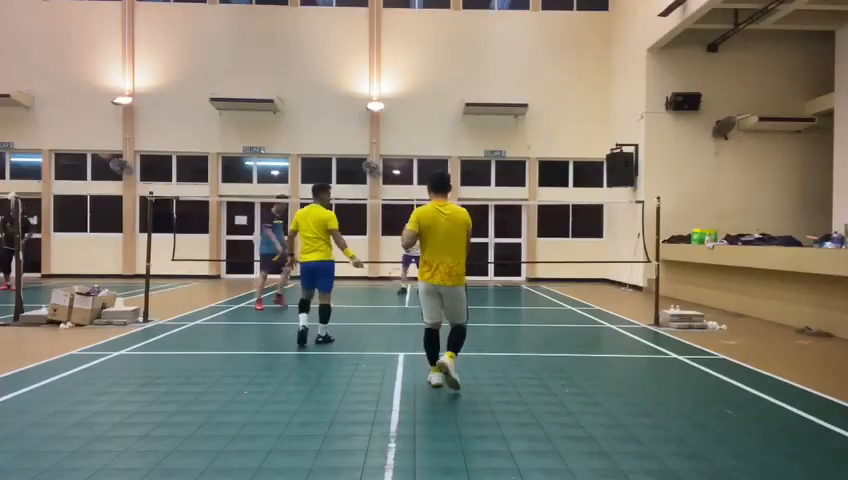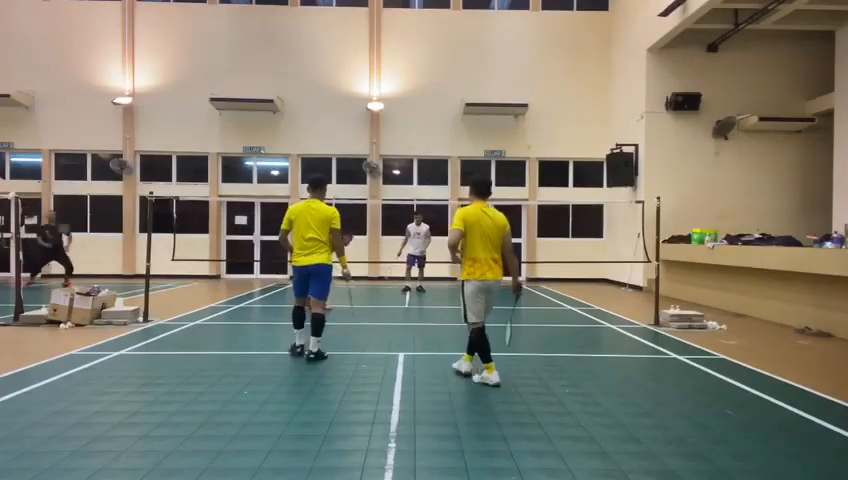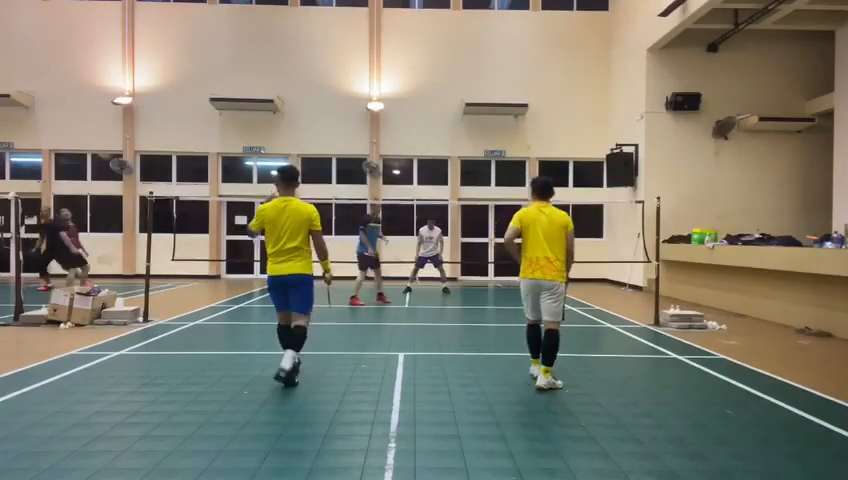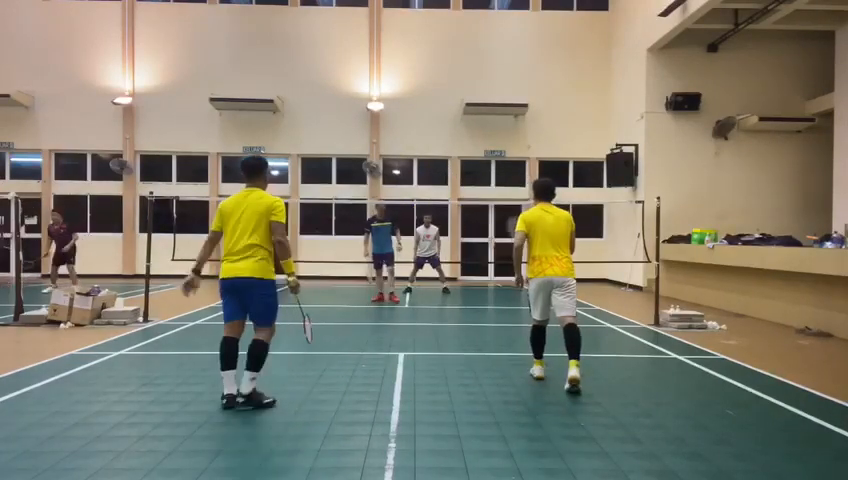
dt=1s
person 1, frame 1
left shoulder: (420, 213)
right shoulder: (463, 214)
left elbow: (406, 244)
right elbow: (467, 246)
left wrist: (407, 231)
left hip: (429, 279)
right hip: (455, 280)
left knee: (431, 326)
right knee: (459, 325)
left ankle: (435, 372)
right ankle: (448, 358)
person 1, frame 2
left shoulder: (464, 214)
right shoulder: (500, 217)
left elbow: (452, 242)
right elbow: (509, 252)
left wrist: (454, 255)
right wrist: (515, 279)
left hip: (473, 277)
right hip: (494, 277)
left knee: (475, 324)
right knee: (479, 322)
left ankle: (490, 371)
right ankle: (467, 361)
person 1, frame 3
left shoulder: (523, 214)
right shoulder: (563, 217)
left elbow: (507, 240)
right elbow: (570, 252)
left wrist: (520, 259)
right wrist: (565, 272)
left hip: (529, 276)
right hip: (554, 277)
left knee: (533, 321)
right knee: (552, 325)
left ankle: (536, 365)
right ankle: (545, 375)
person 1, frame 4
left shoulder: (527, 216)
right shoulder: (566, 216)
left elbow: (518, 244)
left wrist: (517, 272)
left hip: (538, 276)
right hip: (564, 275)
left knee: (539, 322)
right knee: (569, 320)
left ankle: (538, 366)
right ankle: (573, 367)
person 2, frame 1
left shoulder: (299, 214)
right shoulder: (327, 215)
left elbow: (290, 237)
right elbow: (337, 238)
left wrist: (291, 256)
right wrist: (352, 257)
left hip: (305, 261)
right hip: (323, 261)
left knee: (305, 296)
right knee: (324, 298)
left ankle: (302, 326)
right ankle: (322, 335)
person 2, frame 2
left shoulder: (294, 210)
right shoulder: (331, 212)
left elbow: (282, 237)
right elbow: (337, 241)
right wrist: (344, 266)
left hip: (300, 265)
right hip: (321, 264)
left knee: (299, 304)
right knee: (318, 307)
left ankle: (299, 344)
right ankle: (314, 350)
person 2, frame 3
left shoulder: (264, 210)
right shoulder: (309, 211)
left elbow: (252, 232)
right elbow: (319, 244)
right wrist: (326, 269)
left hip: (275, 273)
right hip: (301, 272)
left knee: (284, 320)
right knee: (300, 321)
left ankle: (290, 362)
right ankle: (286, 367)
person 2, frame 4
left shoulder: (226, 204)
right shoulder: (273, 203)
left elbow: (211, 240)
right elbow: (280, 239)
left wrist: (195, 272)
right wrist: (290, 273)
left hip: (228, 275)
right hip: (258, 274)
left knee: (231, 333)
right knee: (264, 331)
left ankle: (229, 392)
right ankle: (247, 391)
